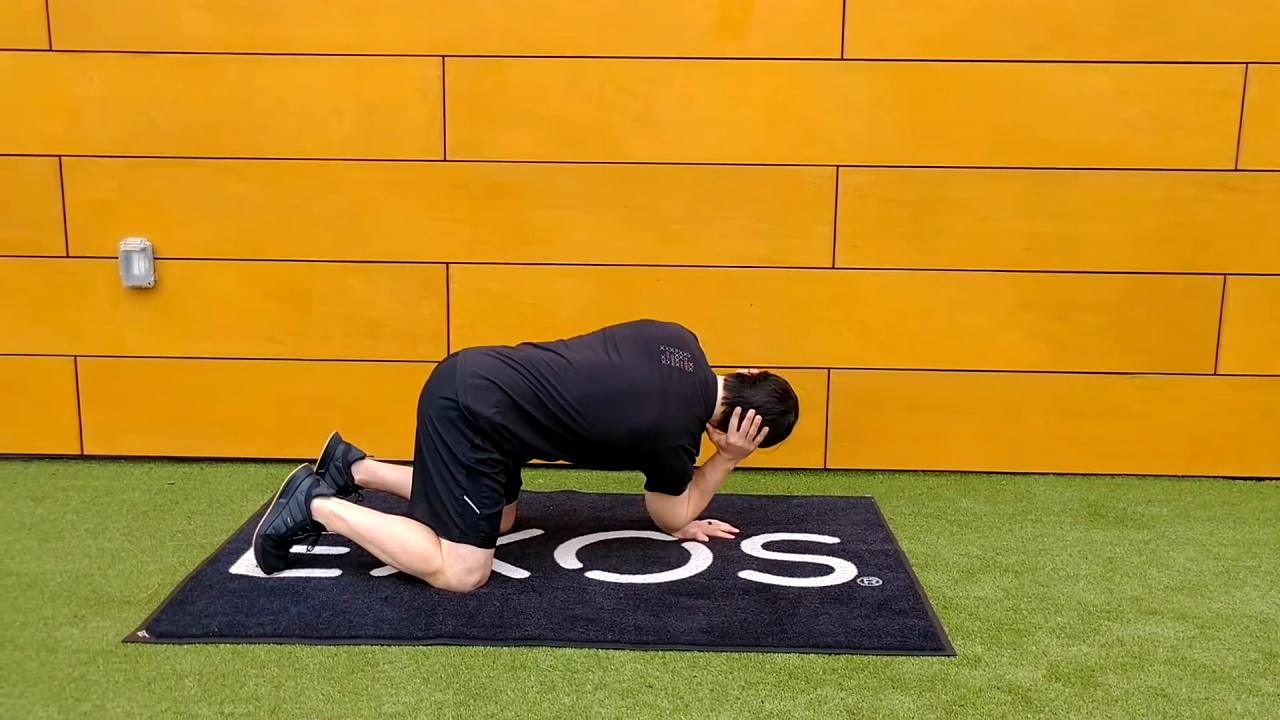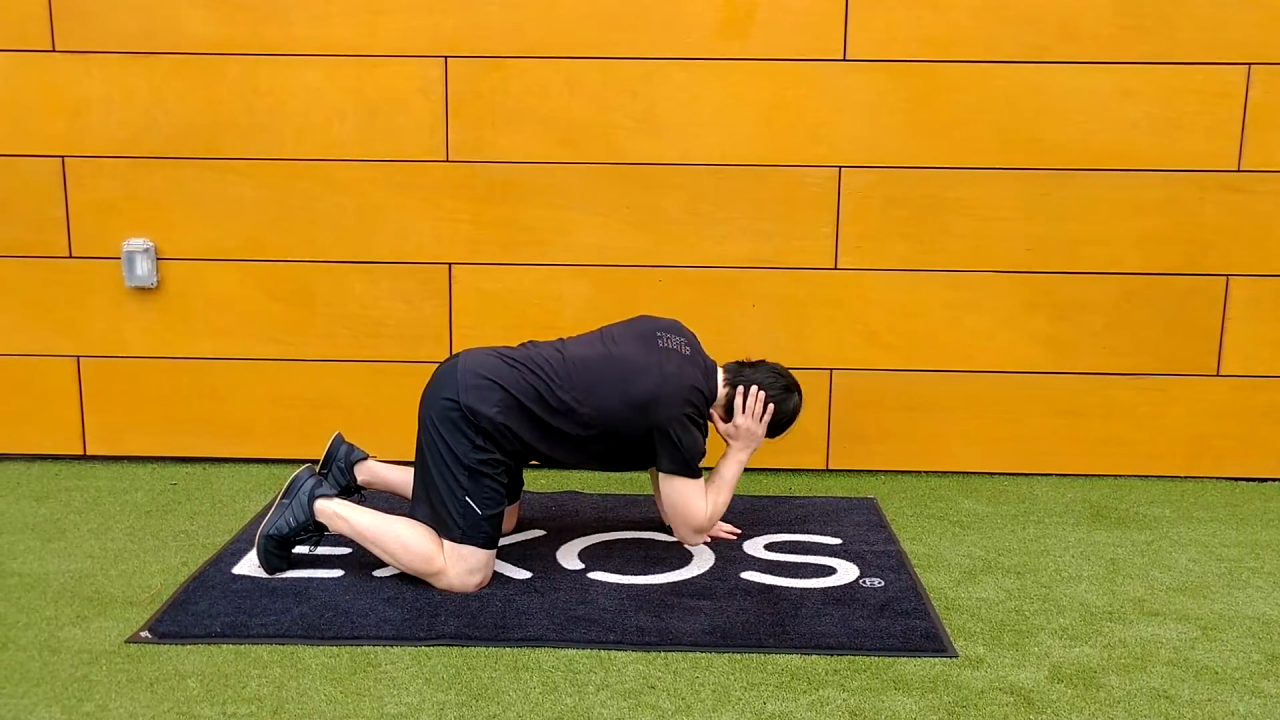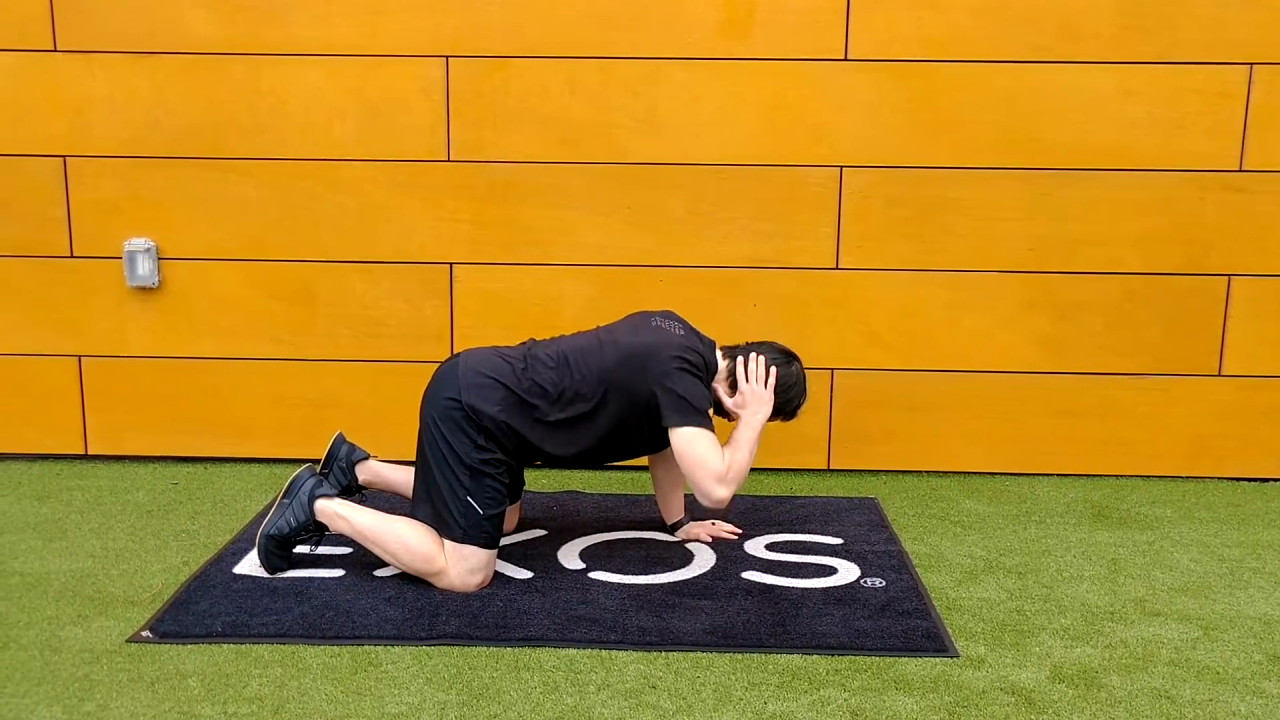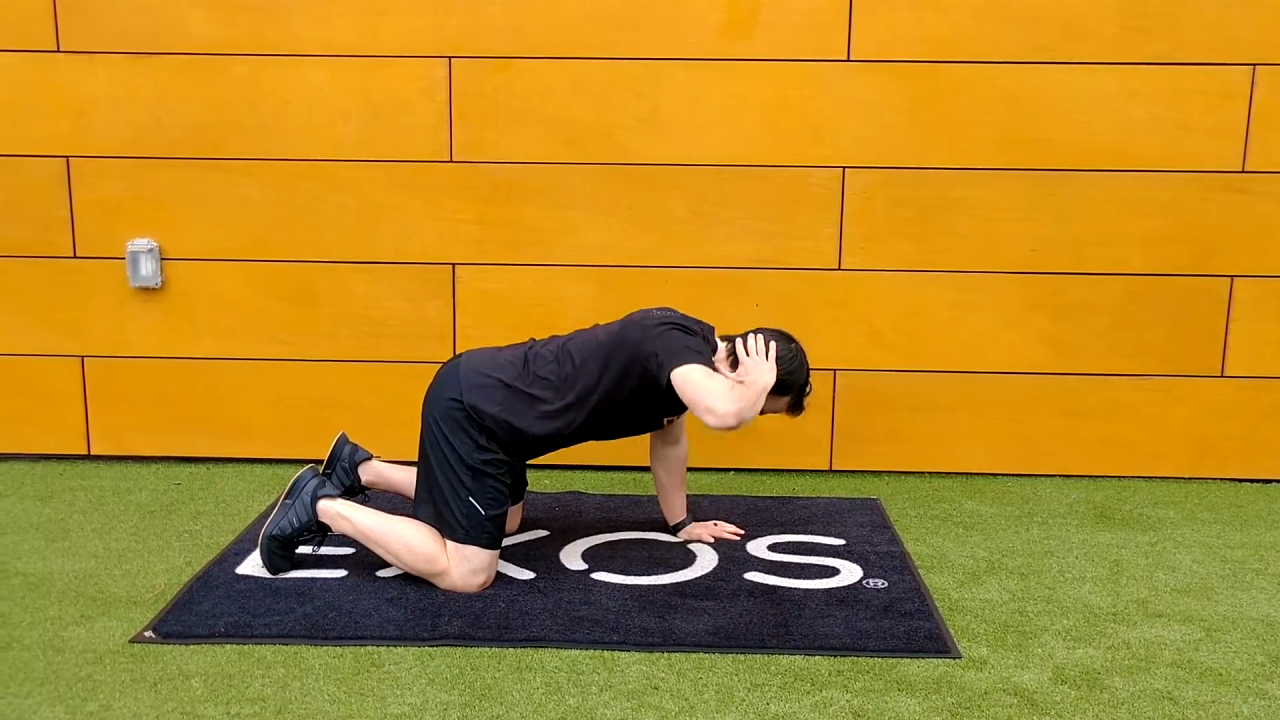
dt=0.2s
person 1, frame 1
left shoulder: (681, 346)
right shoulder: (676, 425)
right elbow: (668, 518)
left wrist: (684, 517)
right wrist: (727, 459)
left hip: (473, 380)
right hip: (469, 412)
left knee: (499, 518)
right knee: (461, 572)
left ankle: (351, 466)
right ankle: (316, 504)
person 1, frame 2
left shoulder: (679, 344)
right shoulder: (683, 403)
right elbow: (695, 524)
left wrist: (679, 521)
right wrist: (743, 450)
left hip: (476, 383)
right hip: (470, 412)
left knee: (501, 519)
right knee: (464, 573)
left ankle: (354, 467)
right ankle: (319, 505)
person 1, frame 3
left shoulder: (680, 345)
right shoulder: (683, 371)
left elbow: (664, 436)
right elbow: (716, 486)
left wrist: (678, 522)
right wrist: (755, 417)
left hip: (479, 388)
right hip: (470, 408)
left knee: (502, 519)
right knee: (465, 573)
left ankle: (356, 467)
right ankle: (320, 505)
person 1, frame 4
left shoulder: (685, 354)
right shoulder: (681, 337)
left elbow: (669, 436)
right elbow: (722, 414)
left wrist: (680, 522)
right wrist: (759, 380)
left hip: (485, 397)
right hip: (470, 408)
left knee: (504, 521)
right knee: (467, 573)
left ankle: (358, 468)
right ankle: (321, 507)
